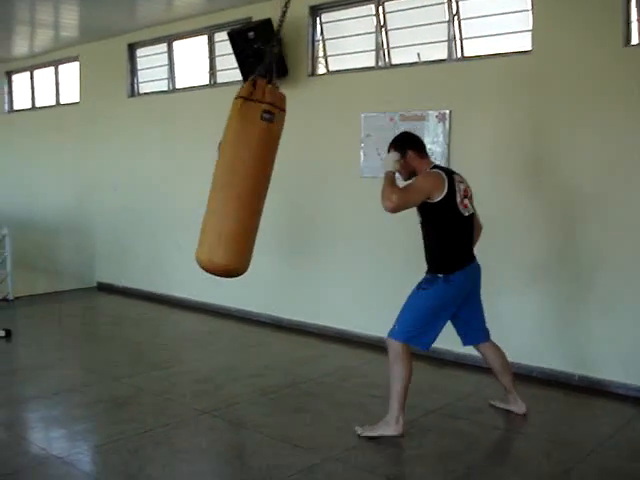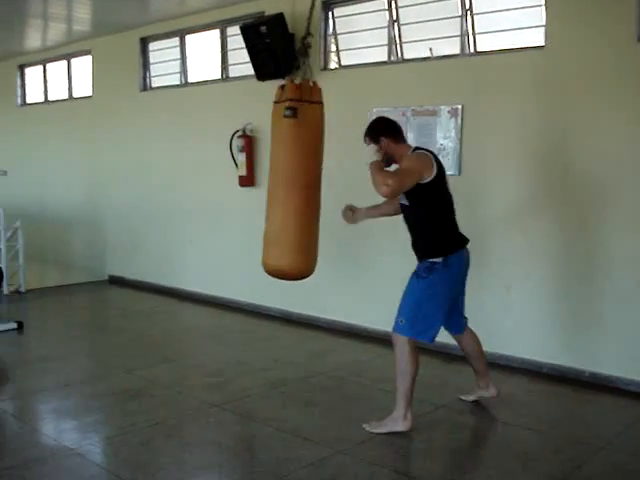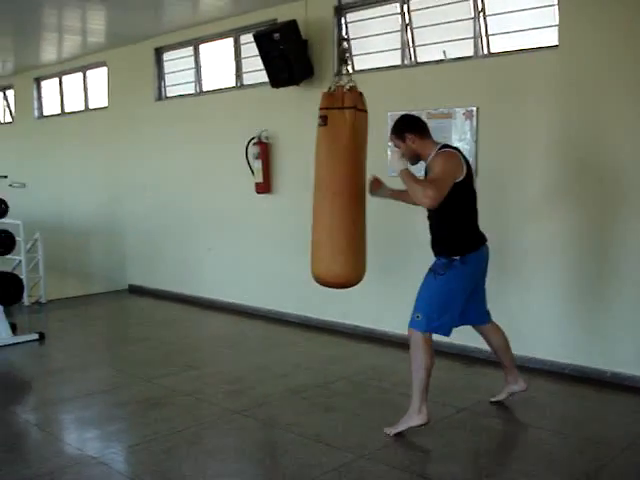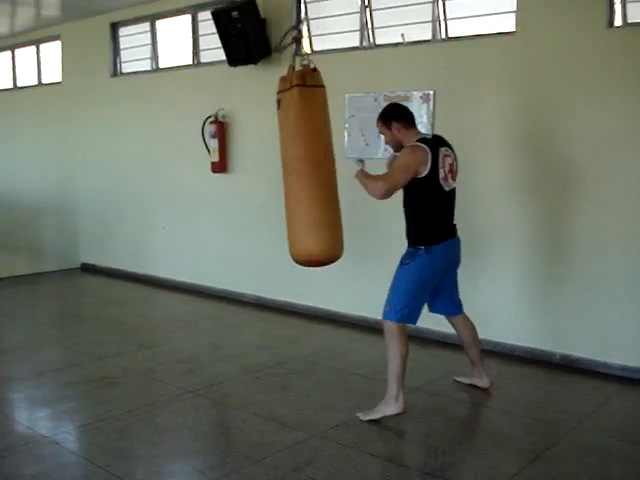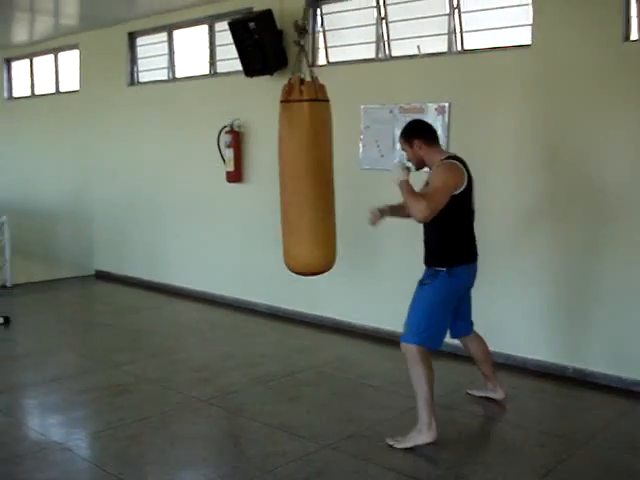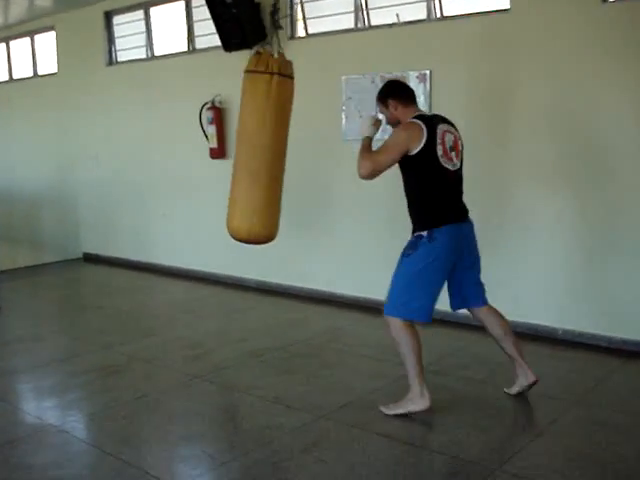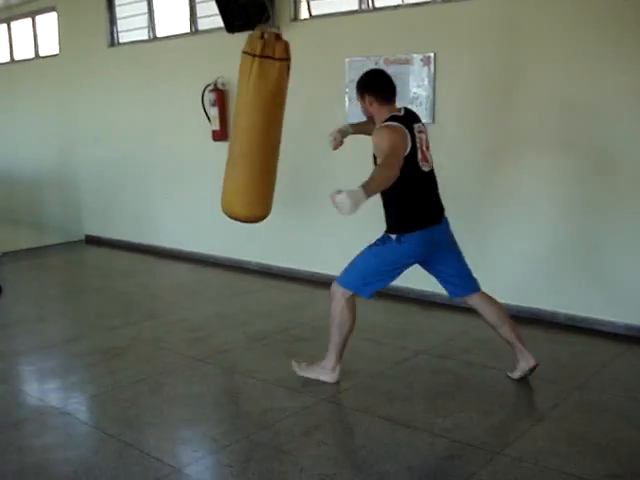
dt=0.3s
person 1, frame 1
left shoulder: (431, 179)
right shoulder: (454, 178)
left elbow: (391, 203)
right elbow: (475, 226)
left wrist: (391, 173)
left hip: (444, 278)
right hip: (466, 272)
left knee: (397, 341)
right knee: (480, 338)
left ankle: (393, 421)
right ankle: (514, 400)
person 1, frame 2
left shoulder: (419, 159)
right shoulder: (410, 165)
left elbow: (388, 188)
right elbow: (398, 202)
left wrist: (375, 162)
right wrist: (362, 214)
left hip: (439, 262)
right hip: (451, 257)
left knee: (403, 335)
right knee: (458, 326)
left ankle: (401, 416)
right ankle: (485, 384)
person 1, frame 3
left shoulder: (446, 158)
right shoulder: (441, 158)
left elbow: (431, 198)
right elbow: (424, 197)
left wrist: (401, 171)
right wrist: (385, 191)
left hip: (458, 259)
right hip: (472, 253)
left knee: (419, 331)
right knee: (481, 320)
left ankle: (417, 410)
right ankle: (514, 378)
person 1, frame 4
left shoulder: (414, 153)
right shoulder: (440, 145)
left elbow: (381, 190)
left wrist: (359, 171)
left hip: (426, 250)
right hip: (447, 244)
left knee: (393, 321)
right knee: (454, 312)
left ankle: (393, 399)
right ankle: (479, 373)
person 1, frame 5
left shoulder: (448, 171)
right shoulder: (447, 169)
left elbow: (423, 212)
right elbow: (429, 212)
left wrist: (402, 181)
right wrist: (387, 209)
left hip: (446, 271)
right hip: (463, 266)
left knee: (412, 345)
right knee: (464, 330)
left ankle: (425, 428)
right ankle: (492, 386)
person 1, frame 6
left shoulder: (409, 130)
right shoulder: (447, 127)
left elbow: (366, 170)
left wrist: (367, 135)
left hip: (433, 237)
right hip: (461, 229)
left knee: (396, 315)
right knee: (478, 305)
left ankle: (418, 395)
right ankle: (522, 370)
person 1, frame 7
left shoulder: (389, 134)
right shoulder: (407, 118)
left elbow: (389, 168)
left wrist: (360, 192)
right wrist: (348, 129)
left hip: (405, 238)
right hip: (437, 227)
left knee: (342, 290)
right knee: (472, 295)
left ankle: (330, 366)
right ankle: (523, 355)
